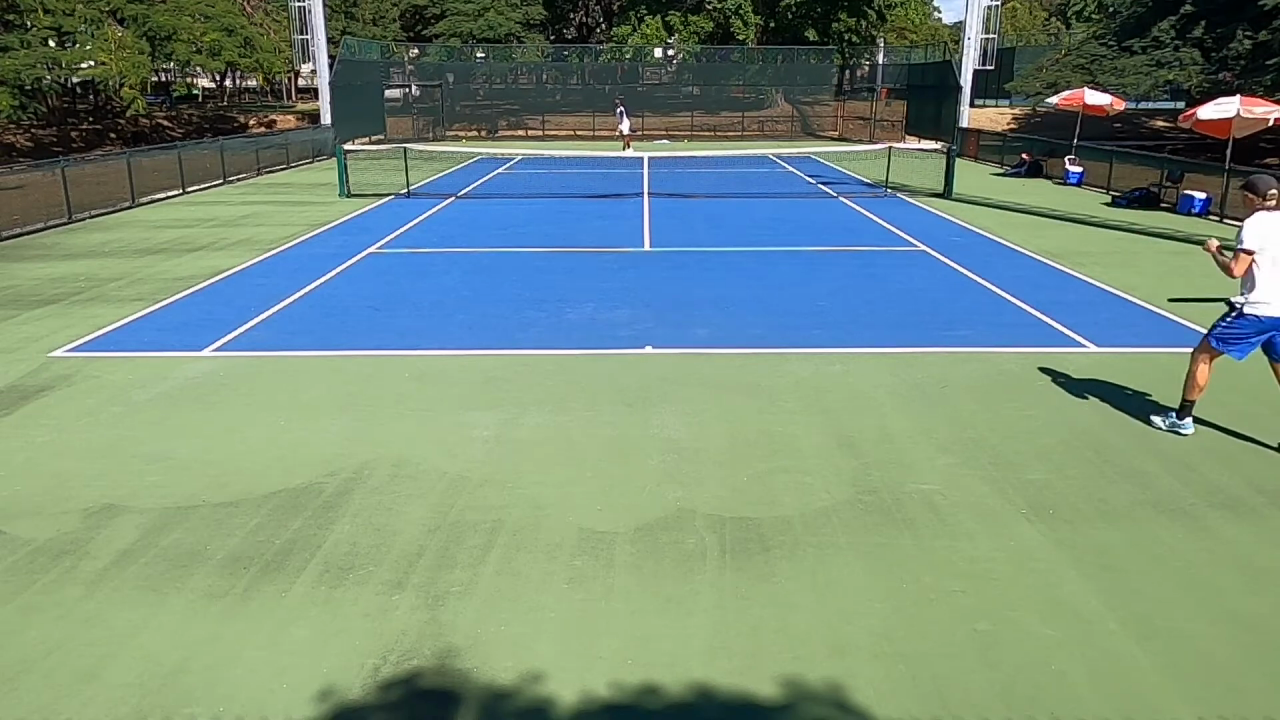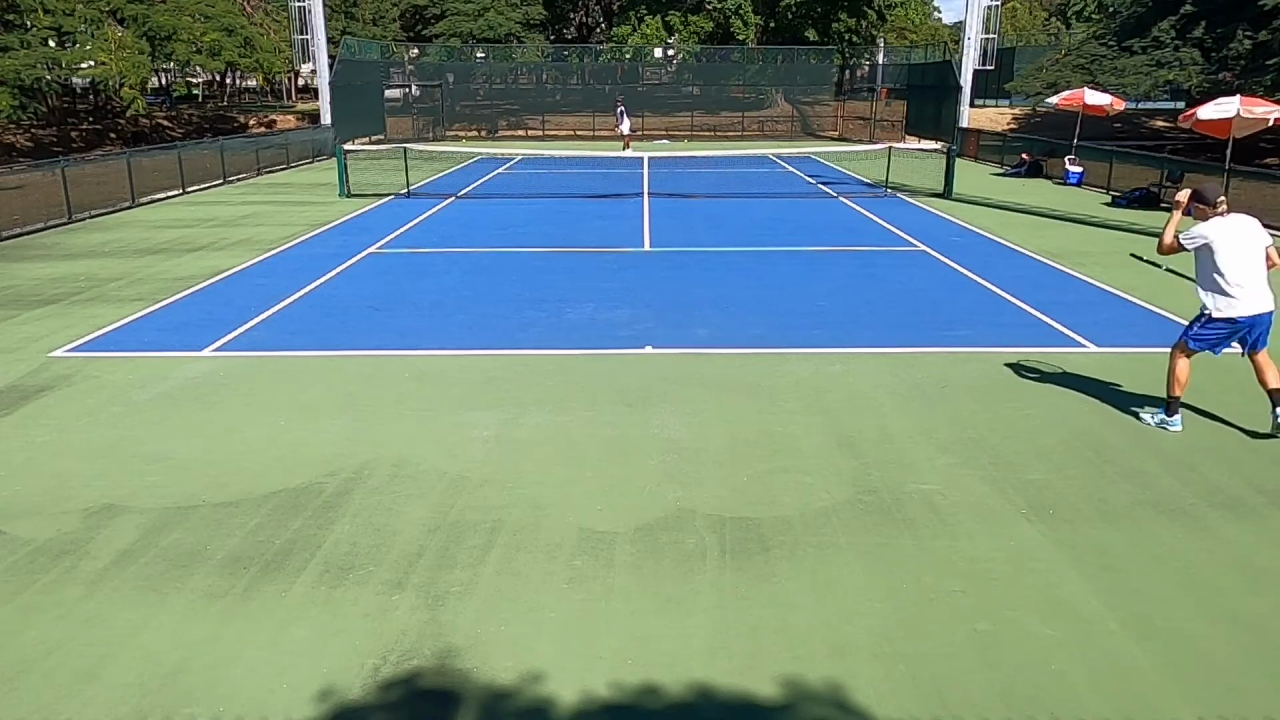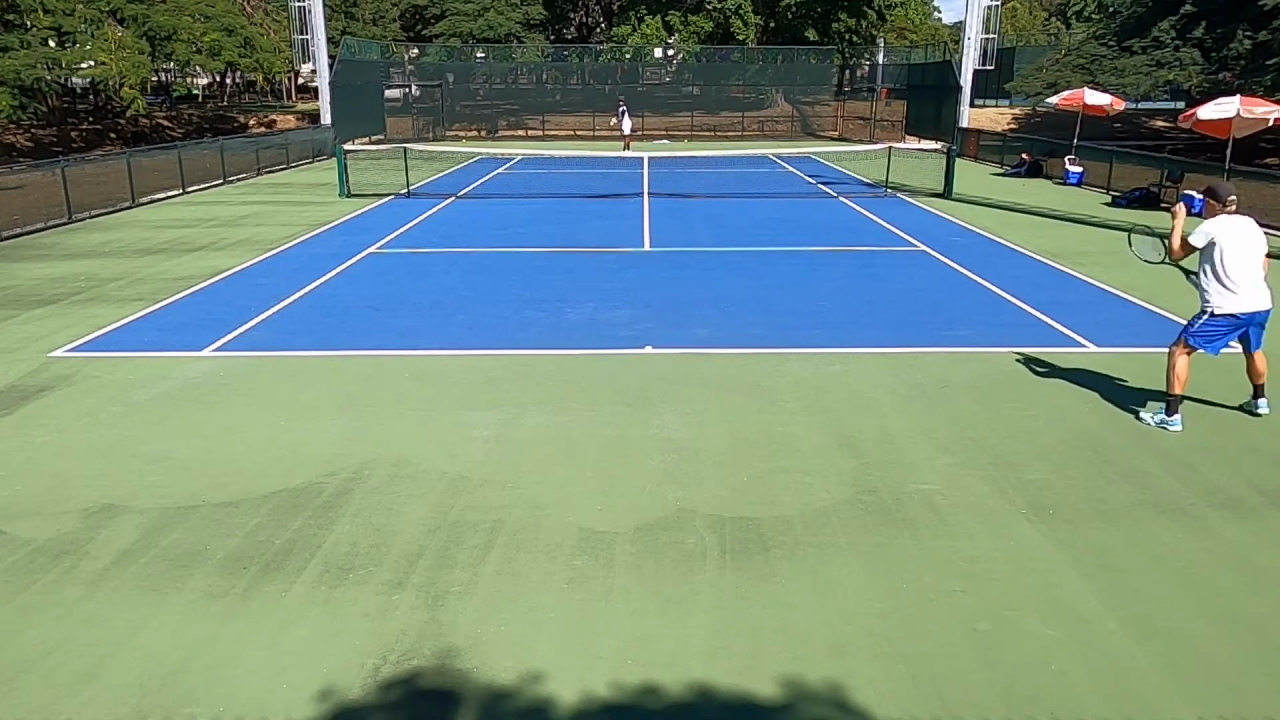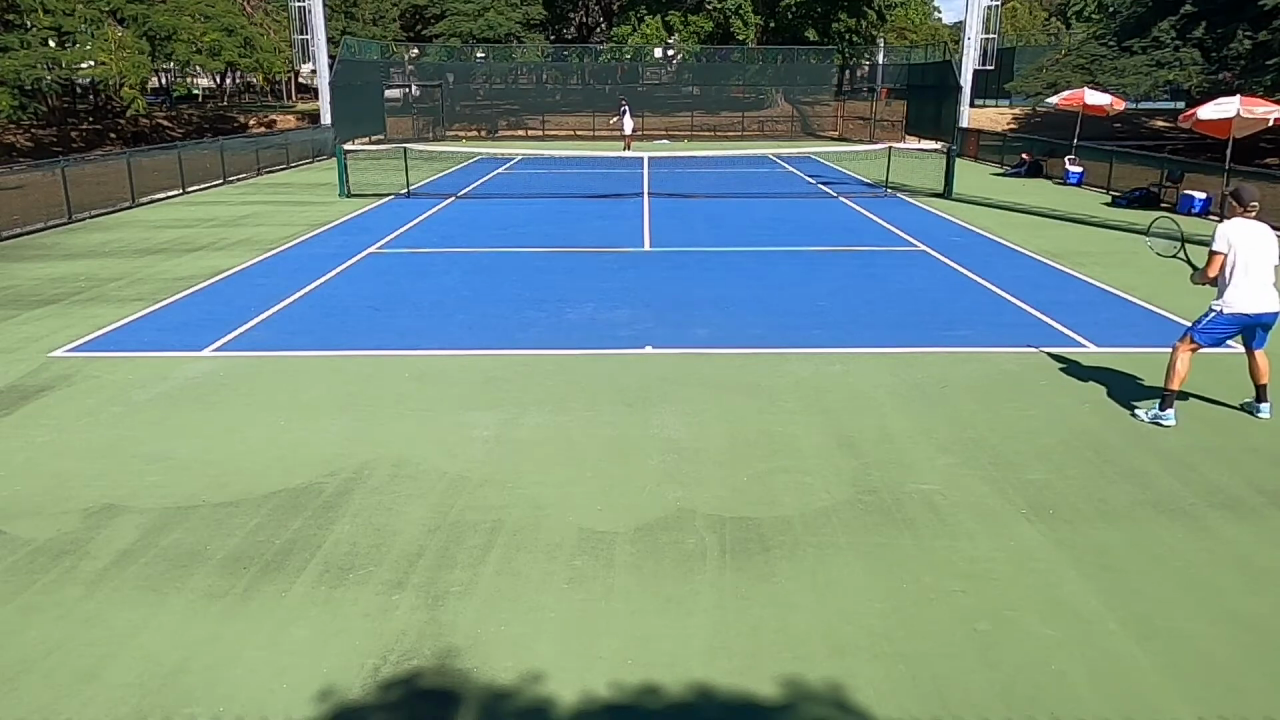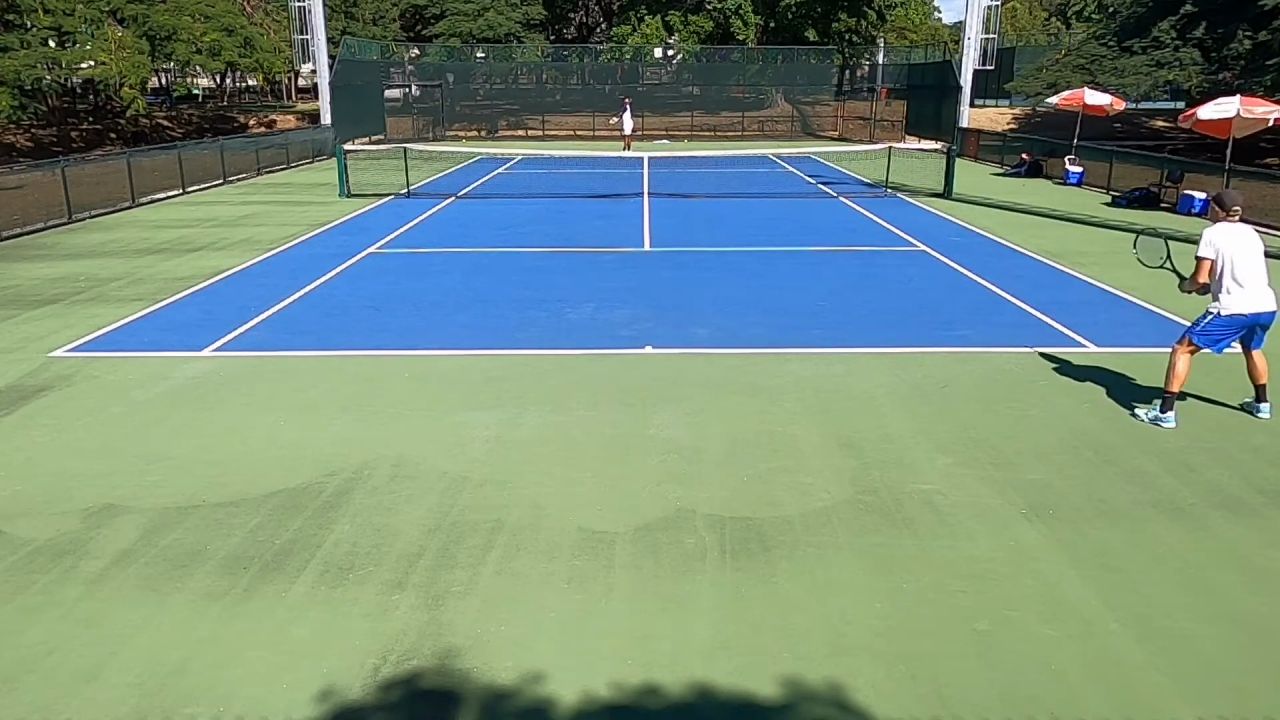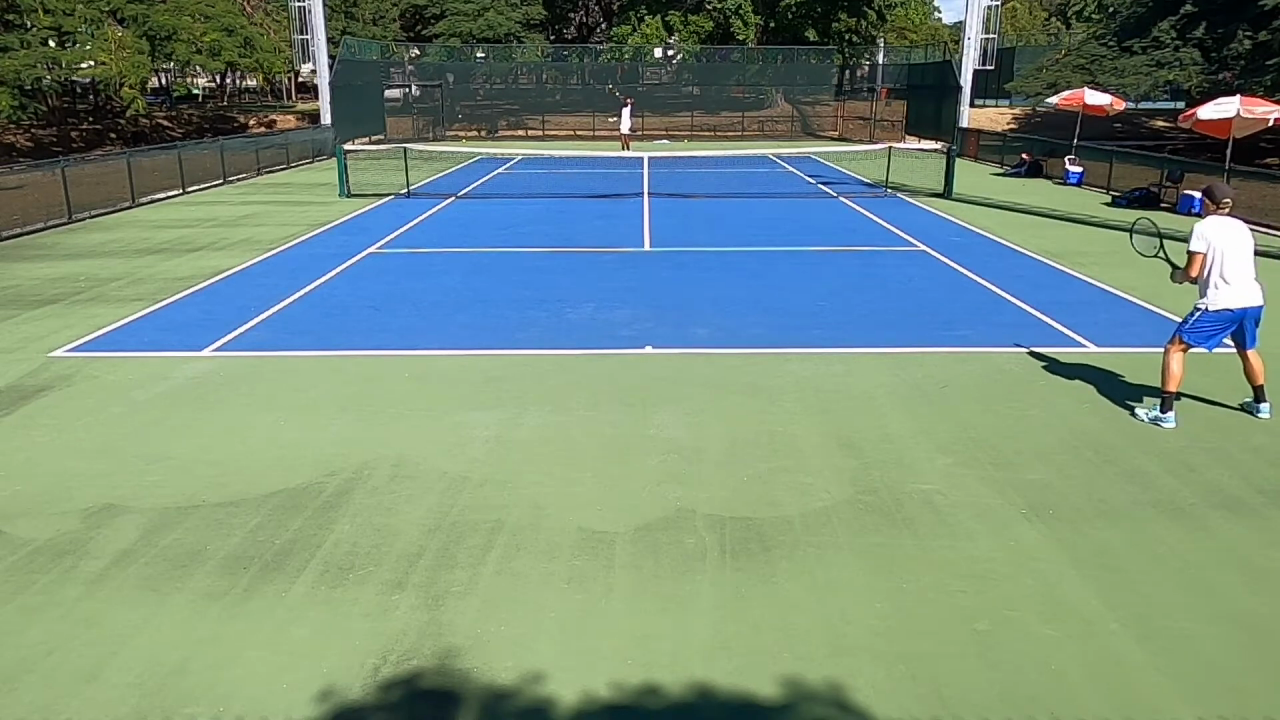
dt=0.3s
person 1, frame 1
left shoulder: (1255, 224)
left elbow: (1236, 270)
left wrist: (1215, 251)
left hip: (1255, 310)
left knee: (1202, 356)
left ankle: (1183, 418)
person 1, frame 2
left shoulder: (1205, 230)
right shoulder: (1250, 222)
left elbow: (1163, 248)
left wrist: (1177, 211)
left hip: (1228, 311)
left knee: (1180, 352)
right knee: (1259, 355)
left ankle: (1171, 415)
person 1, frame 3
left shoulder: (1212, 226)
right shoulder: (1251, 225)
left elbow: (1175, 254)
right elbow: (1262, 267)
left wrist: (1178, 221)
left hip: (1226, 309)
right hip: (1261, 305)
left knee: (1179, 351)
right knee: (1253, 350)
left ankle: (1171, 415)
right ankle: (1259, 399)
person 1, frame 4
left shoulder: (1227, 228)
left elbow: (1210, 272)
left wrist: (1196, 277)
right wrist: (1222, 278)
left hip: (1235, 307)
left knee: (1183, 348)
right knee: (1254, 348)
left ankle: (1165, 410)
person 1, frame 5
left shoulder: (1212, 234)
right shoulder: (1252, 234)
left elbow: (1200, 278)
left wrist: (1186, 285)
right wrist: (1206, 287)
left hip: (1234, 309)
right hip: (1266, 307)
left knee: (1182, 350)
right knee: (1252, 349)
left ankle: (1165, 412)
right ankle: (1261, 403)
person 1, frame 6
left shoulder: (1203, 227)
right shoulder: (1243, 228)
left elbow: (1192, 272)
left wrist: (1177, 275)
right wrist: (1201, 277)
left hip: (1220, 304)
right hip: (1252, 302)
left knee: (1174, 349)
right knee: (1247, 350)
left ankle: (1165, 412)
right ankle: (1261, 403)
